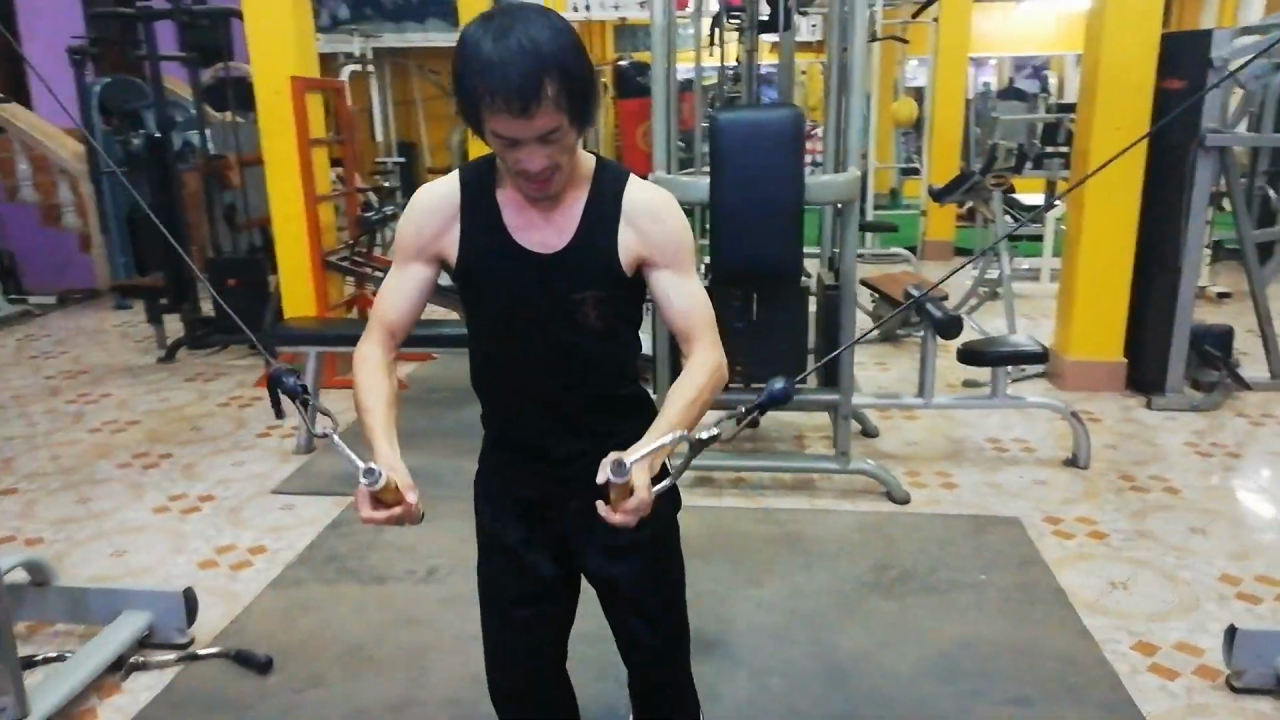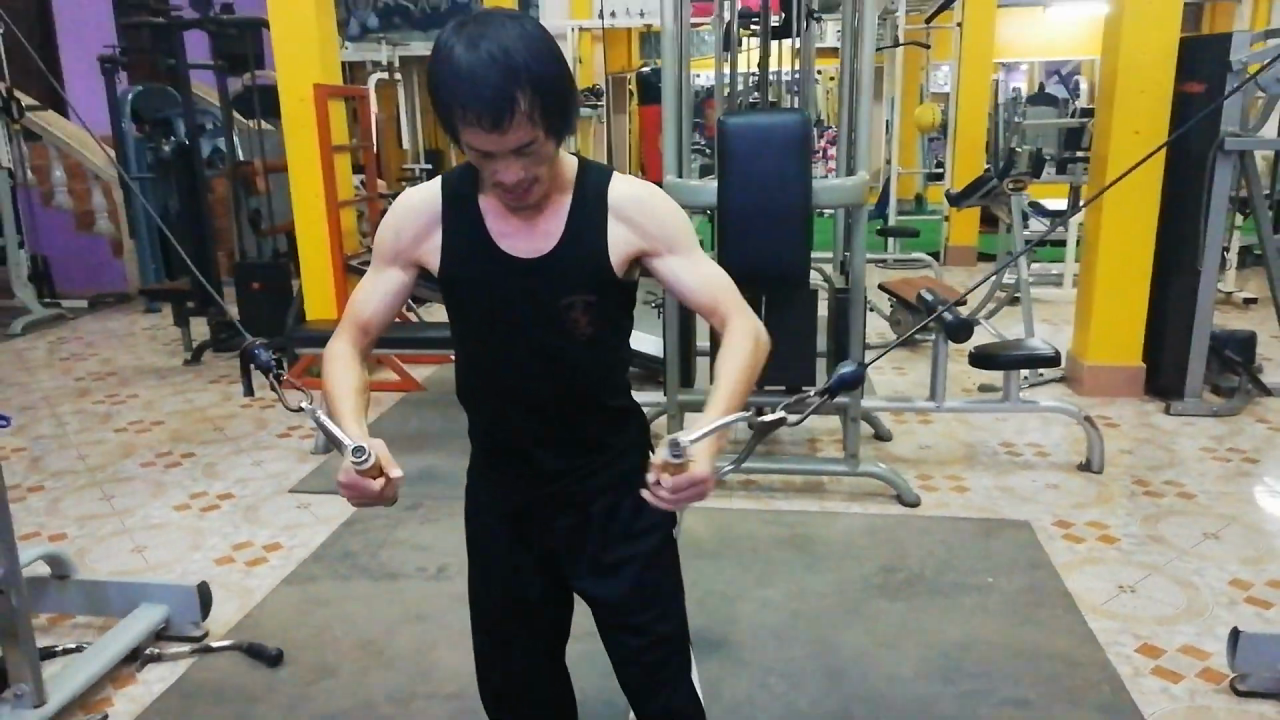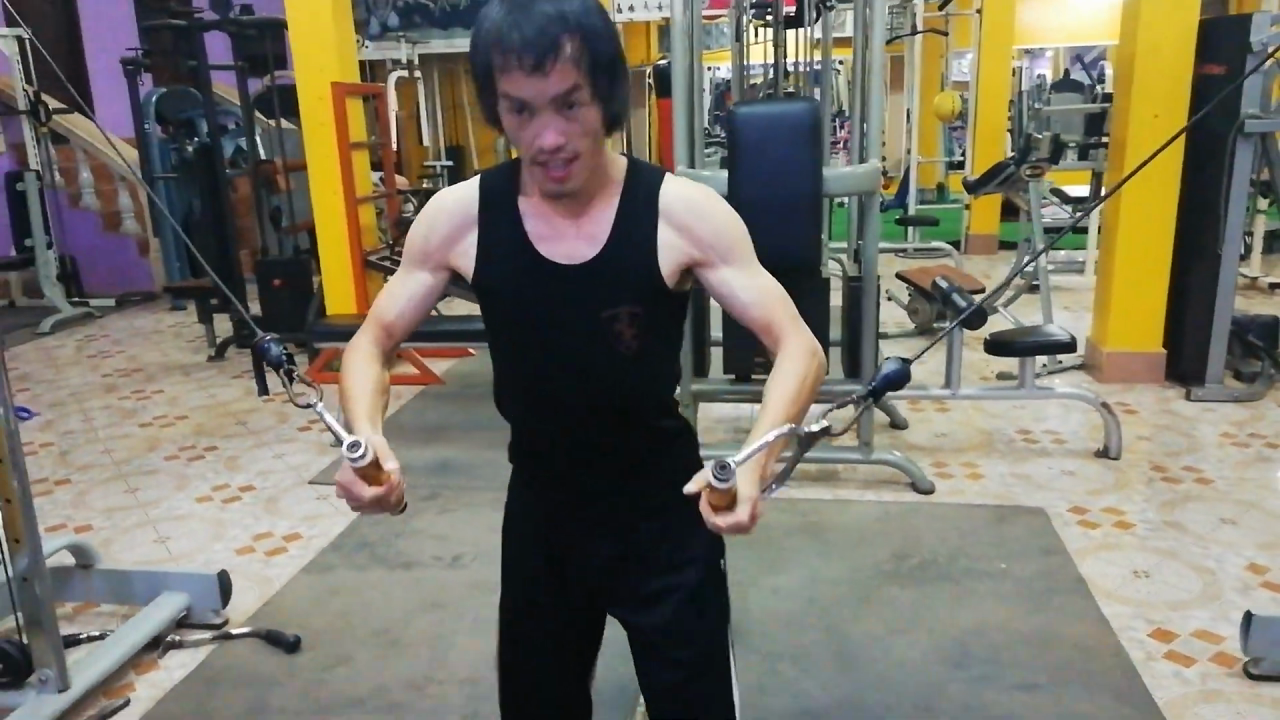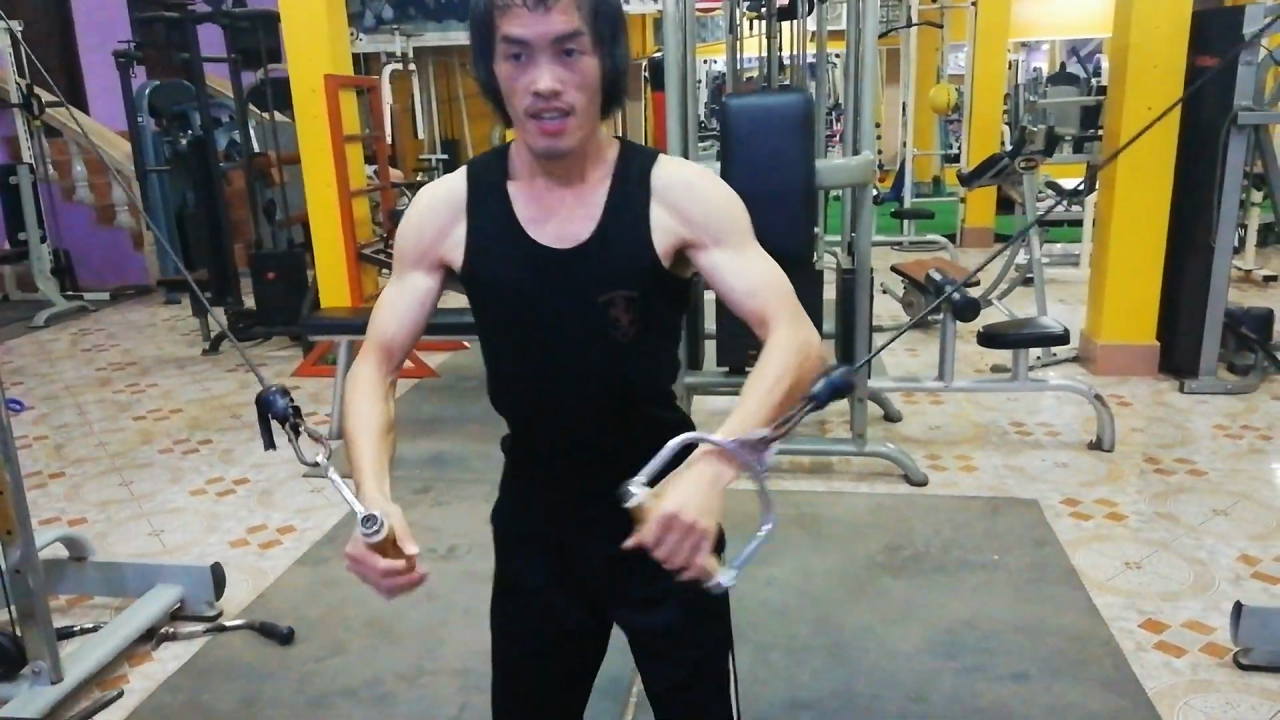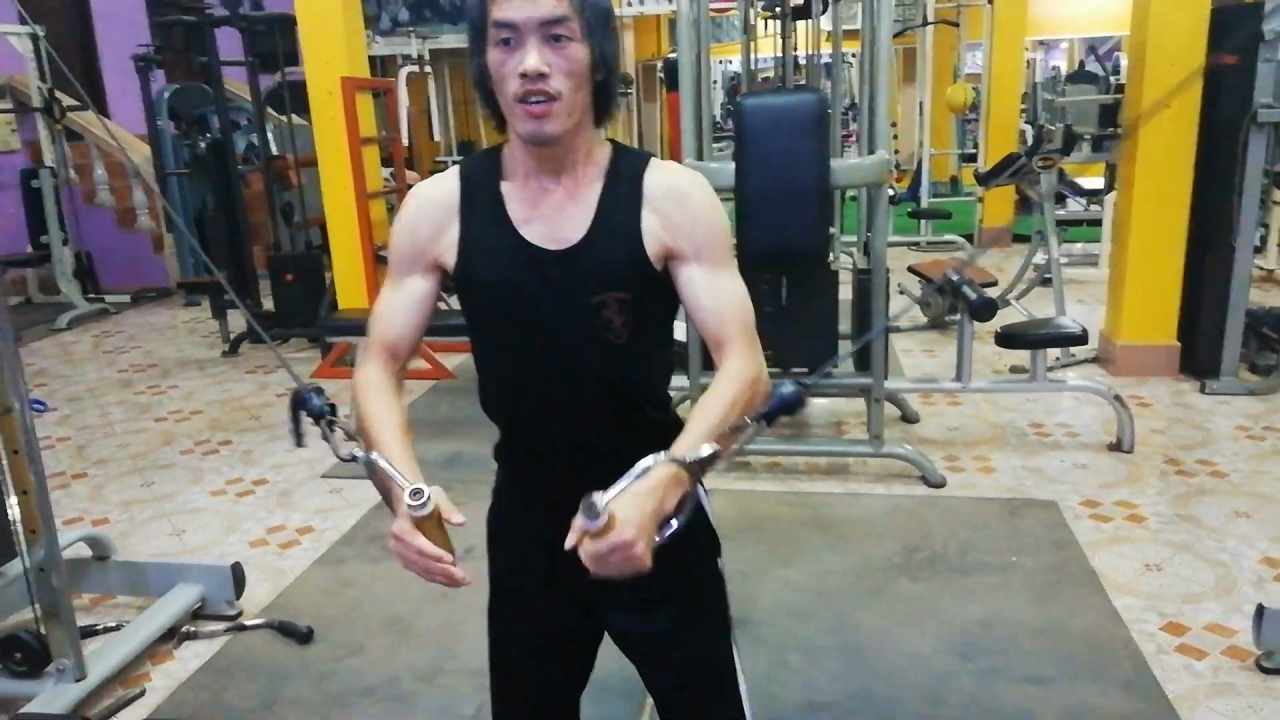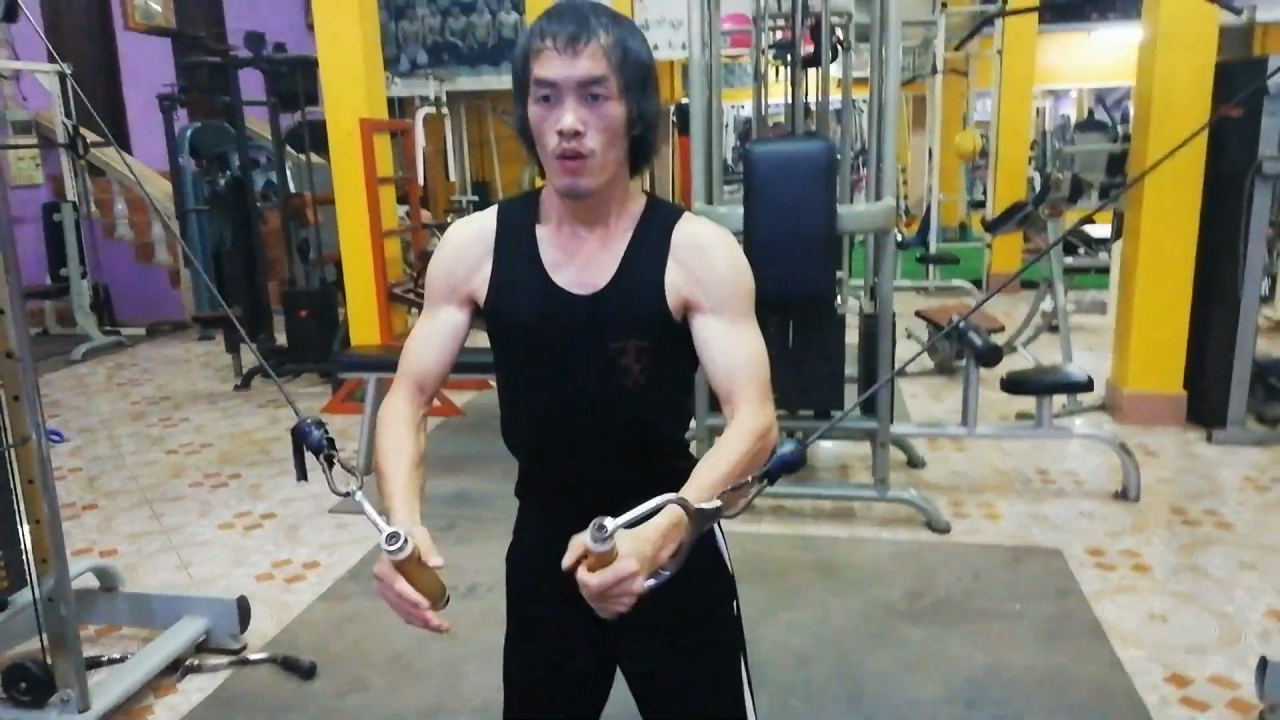
dt=0.3s
person 1, frame 1
left shoulder: (642, 209)
right shoulder: (443, 208)
left elbow: (705, 355)
right elbow: (379, 345)
left wrist: (650, 455)
right wrist: (384, 456)
left hip: (619, 482)
right hip: (511, 489)
person 1, frame 2
left shoulder: (631, 208)
right shoulder: (424, 215)
left elbow: (743, 328)
right elbow: (350, 340)
left wrist: (707, 435)
right wrist: (355, 438)
left hip: (619, 492)
right hip: (500, 498)
person 1, frame 3
left shoulder: (682, 211)
right shoulder: (460, 216)
left elbow: (798, 348)
right elbow: (373, 340)
left wrist: (757, 458)
right wrist: (366, 439)
left hip: (664, 519)
right hip: (540, 514)
person 1, frame 4
left shoulder: (678, 193)
right shoulder: (448, 208)
left elbow: (795, 342)
right elbow: (376, 364)
left wrist: (714, 465)
right wrist: (373, 495)
left hip: (661, 515)
right hip: (533, 518)
person 1, frame 5
left shoulder: (671, 196)
right shoulder: (439, 207)
left elbow: (743, 367)
right elbow: (380, 365)
left wrist: (658, 491)
right wrist: (407, 486)
left hip: (655, 512)
right hip: (526, 517)
person 1, frame 6
left shoulder: (697, 252)
right shoulder: (476, 246)
left elbow: (754, 422)
right elbow: (408, 397)
left wrist: (658, 537)
right wrist: (402, 521)
left hip: (671, 553)
right hip: (544, 556)
